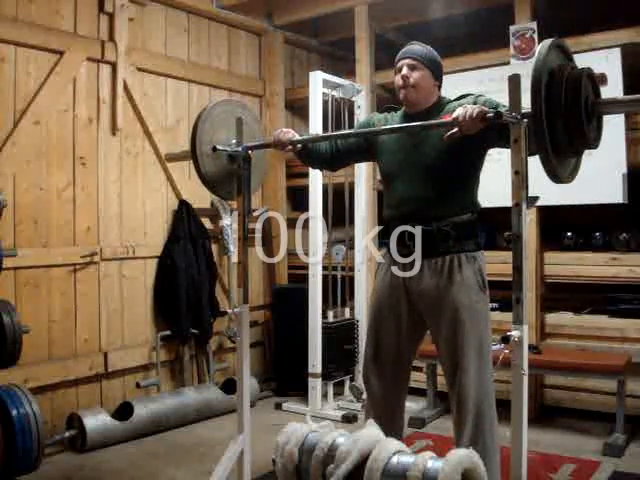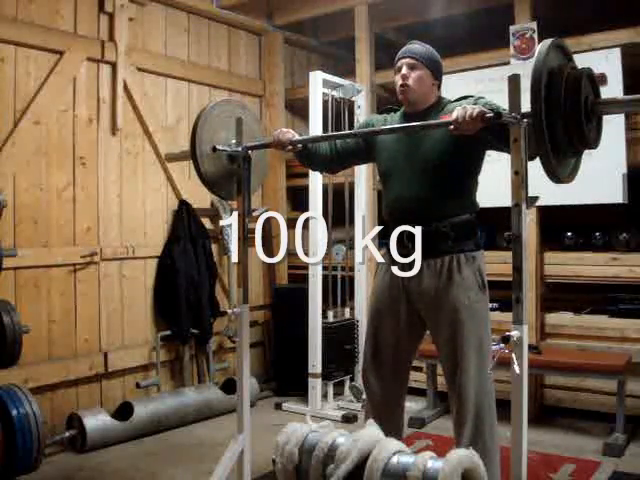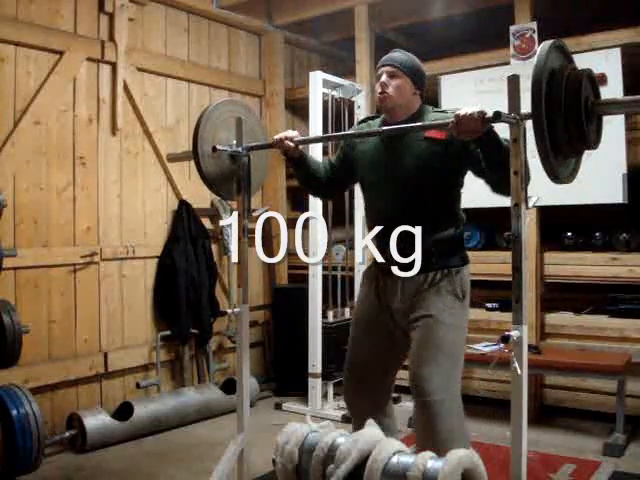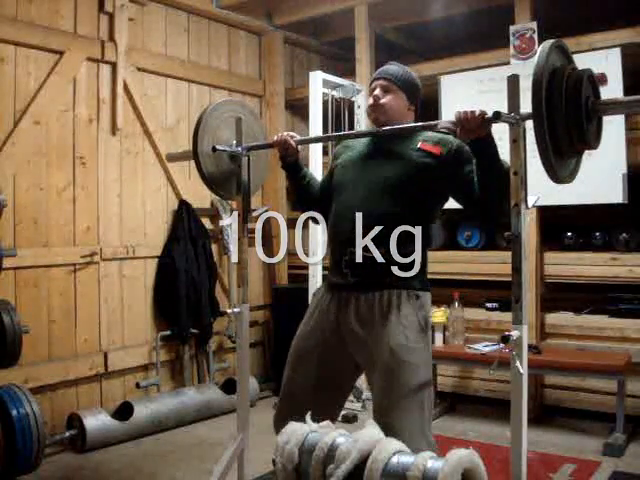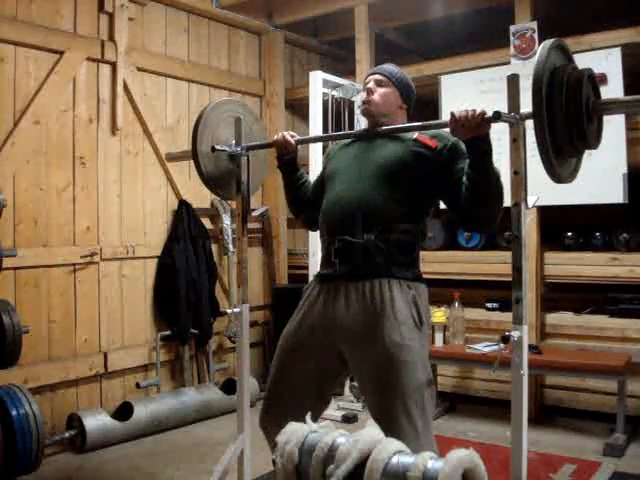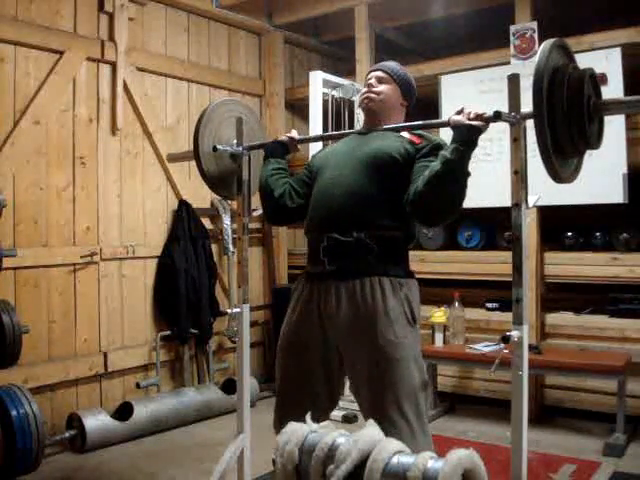
dt=0.7s
person 1, frame 1
left shoulder: (468, 111)
right shoulder: (379, 126)
right elbow: (331, 154)
left wrist: (486, 118)
right wrist: (297, 144)
left hip: (452, 262)
right hip: (395, 263)
left knee: (469, 381)
right knee: (380, 376)
person 1, frame 2
left shoulder: (466, 111)
right shoulder: (380, 127)
right elbow: (331, 156)
left wrist: (484, 121)
right wrist: (297, 145)
left hip: (452, 262)
right hip: (395, 262)
left knee: (468, 382)
right knee: (380, 377)
person 1, frame 3
left shoulder: (451, 130)
right shoulder: (362, 135)
left elbow: (510, 182)
right elbow: (328, 185)
left wrist: (484, 136)
right wrist: (295, 156)
left hip: (438, 278)
right hip: (381, 276)
left knee: (434, 394)
right knee: (363, 389)
person 1, frame 4
left shoulder: (441, 147)
right shoulder: (348, 149)
left elbow: (494, 208)
right elbow: (320, 205)
left wrist: (481, 143)
right wrist: (292, 163)
left hip: (395, 301)
right hip: (333, 297)
left knee: (402, 434)
right knee: (294, 423)
person 1, frame 5
left shoulder: (434, 145)
right shoulder: (341, 151)
left elbow: (480, 216)
right elbow: (310, 212)
left wrist: (477, 146)
right wrist: (289, 163)
left hip: (387, 294)
right hip: (325, 290)
left knee: (404, 440)
right knee: (282, 423)
person 1, frame 6
left shoulder: (418, 145)
right shoulder: (330, 152)
left elbow: (432, 207)
right elbow: (280, 207)
left wrist: (463, 140)
right wrist: (276, 153)
left hip: (377, 291)
right hip: (313, 289)
left knee: (398, 433)
right knee: (293, 426)
